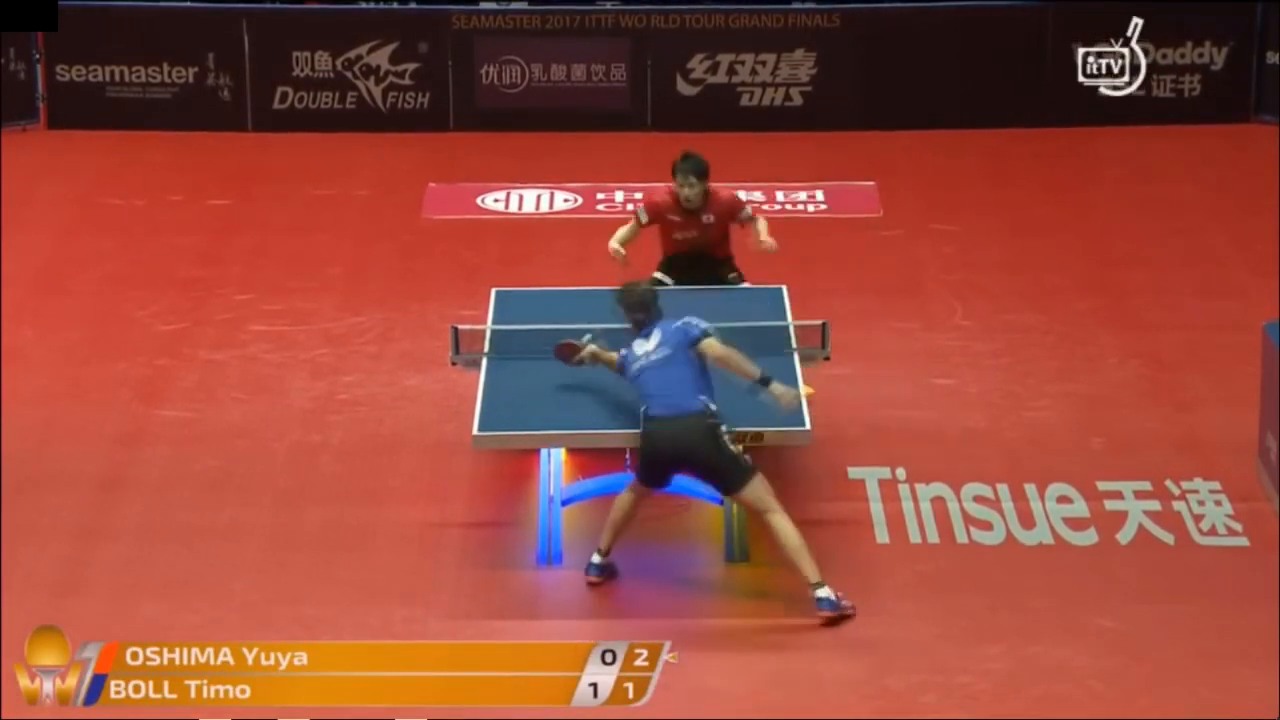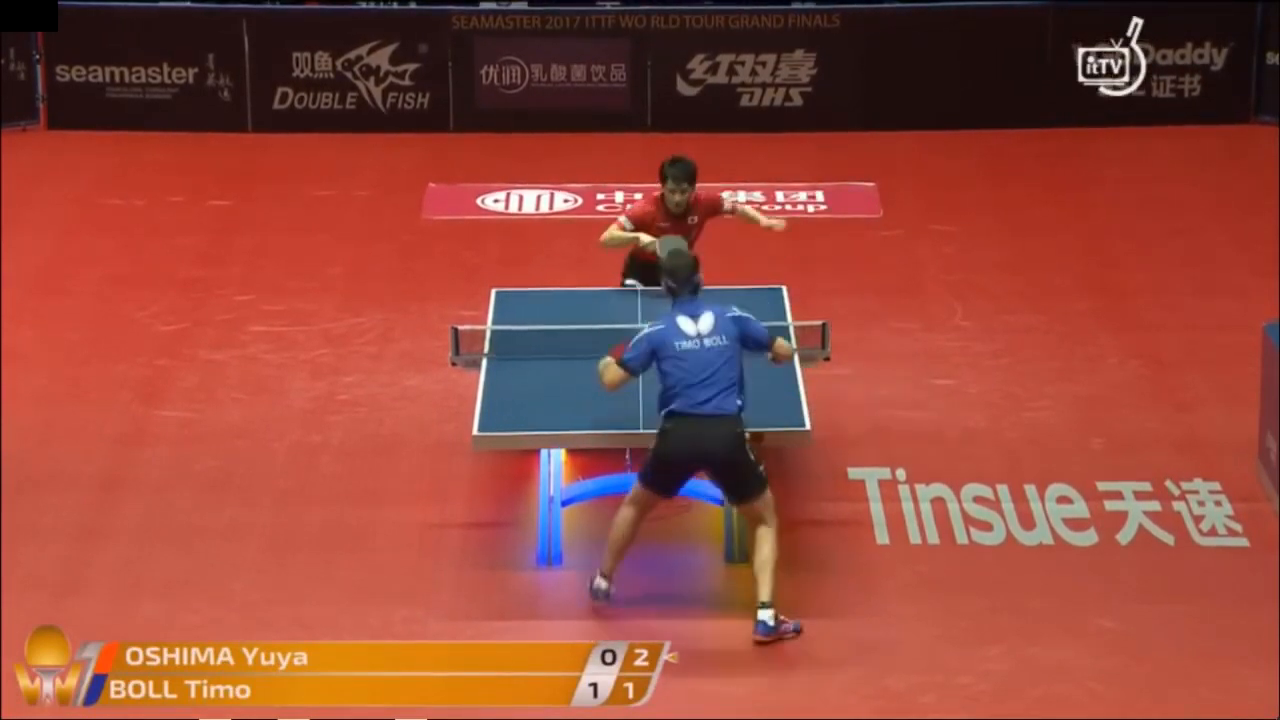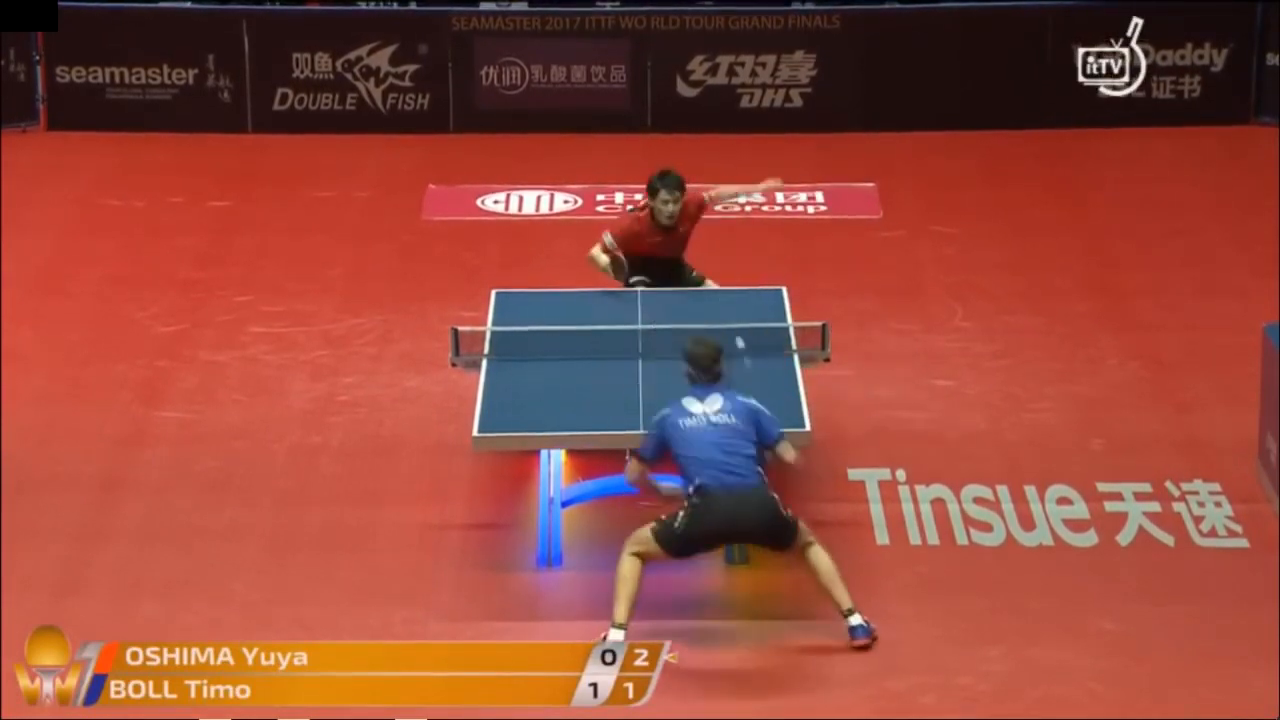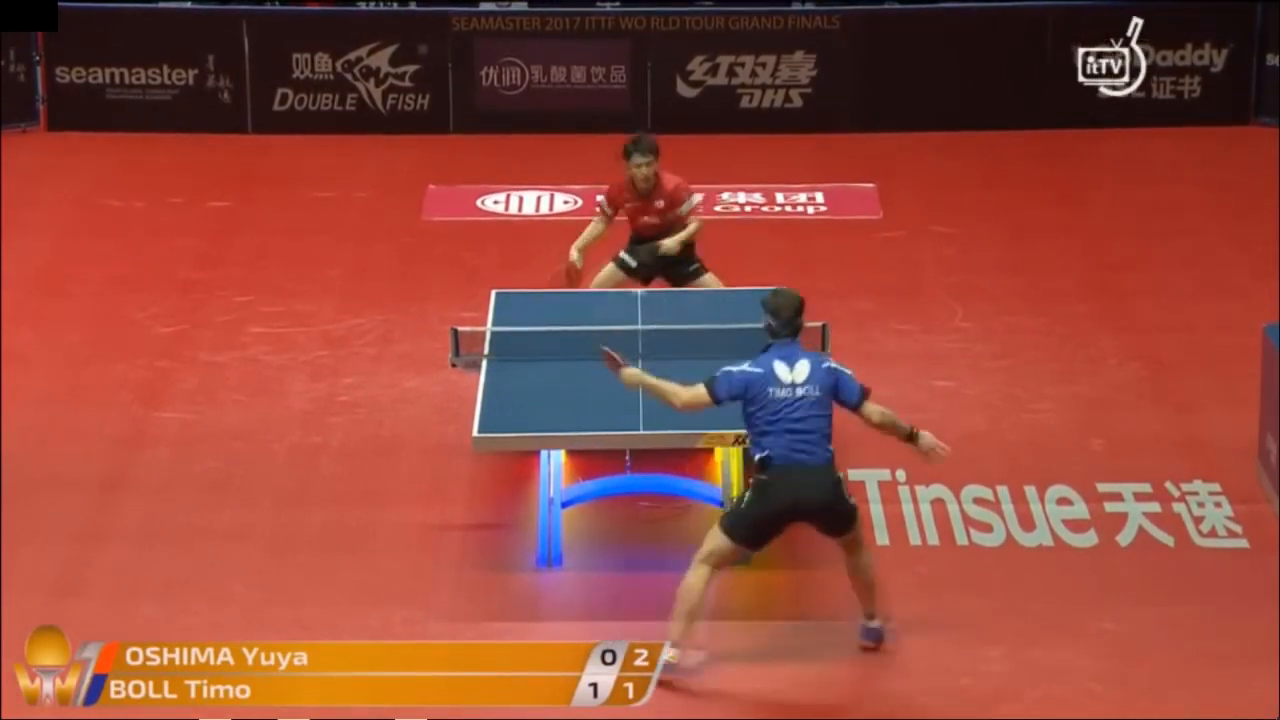
dt=0.5s
person 1, frame 1
left shoulder: (629, 355)
right shoulder: (683, 327)
right elbow: (716, 351)
left wrist: (595, 354)
right wrist: (767, 383)
left hip: (658, 437)
right hip: (700, 431)
left knee: (635, 492)
right knee: (771, 510)
left ankle: (599, 563)
right ankle: (823, 594)
person 1, frame 2
left shoulder: (656, 332)
right shoulder: (732, 318)
left elbow: (611, 381)
right elbow: (785, 351)
left wrist: (606, 364)
right wrist: (773, 353)
left hip: (678, 437)
right hip: (726, 436)
left knee: (634, 505)
right knee: (766, 522)
left ankle: (603, 583)
right ankle: (767, 617)
person 1, frame 3
left shoulder: (669, 417)
right shoulder: (747, 406)
left elbow: (635, 473)
right elbow: (789, 458)
left wrist: (661, 491)
left hip: (708, 511)
right hip: (759, 507)
left knee: (634, 549)
right knee: (808, 545)
left ankle: (617, 635)
right ankle: (855, 623)
person 1, frame 4
left shoulder: (749, 370)
right shoulder: (827, 368)
left elbow: (684, 399)
right elbow: (876, 416)
left wrist: (639, 378)
right wrist: (913, 435)
left hip: (774, 487)
right hip: (823, 485)
left knee: (706, 562)
right knee: (855, 544)
left ankle: (674, 652)
right ankle: (872, 626)
person 2, frame 1
left shoulder: (725, 200)
right shoulder: (660, 201)
left elbow: (755, 220)
right elbow: (633, 226)
left wrist: (764, 237)
right wrist: (615, 243)
left hip: (718, 266)
right hip: (677, 265)
person 2, frame 2
left shoulder: (703, 202)
right shoulder: (646, 208)
left elbow: (739, 209)
right elbow: (606, 239)
left wrist: (763, 220)
right wrist: (637, 237)
right hip: (642, 269)
person 2, frame 3
left shoulder: (691, 205)
right shoulder: (633, 222)
left elbow: (716, 195)
right elbow: (595, 252)
left wrist: (756, 189)
right wrist: (602, 260)
left hip: (673, 265)
right hip: (640, 267)
person 2, frame 4
left shoulder: (674, 188)
right shoulder: (618, 190)
left elbow: (695, 223)
right elbow: (601, 221)
left wrist: (678, 240)
right wrist: (576, 247)
left hip: (676, 253)
right hip: (643, 250)
